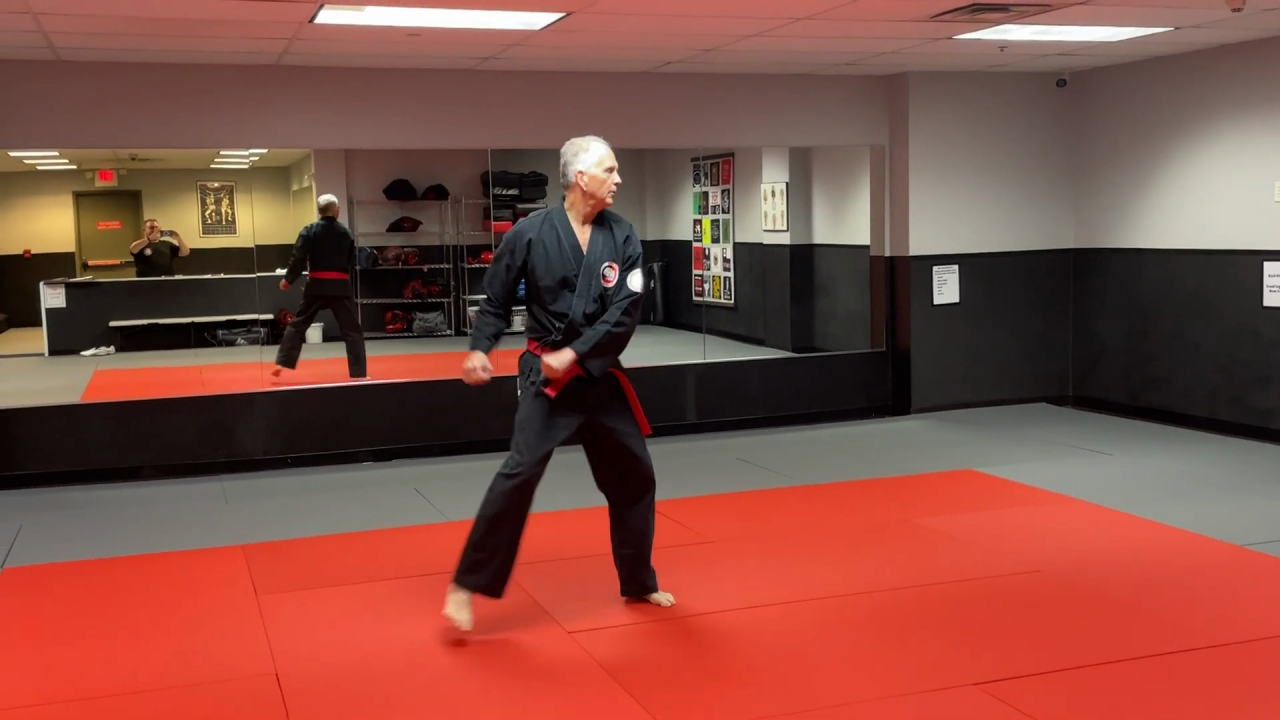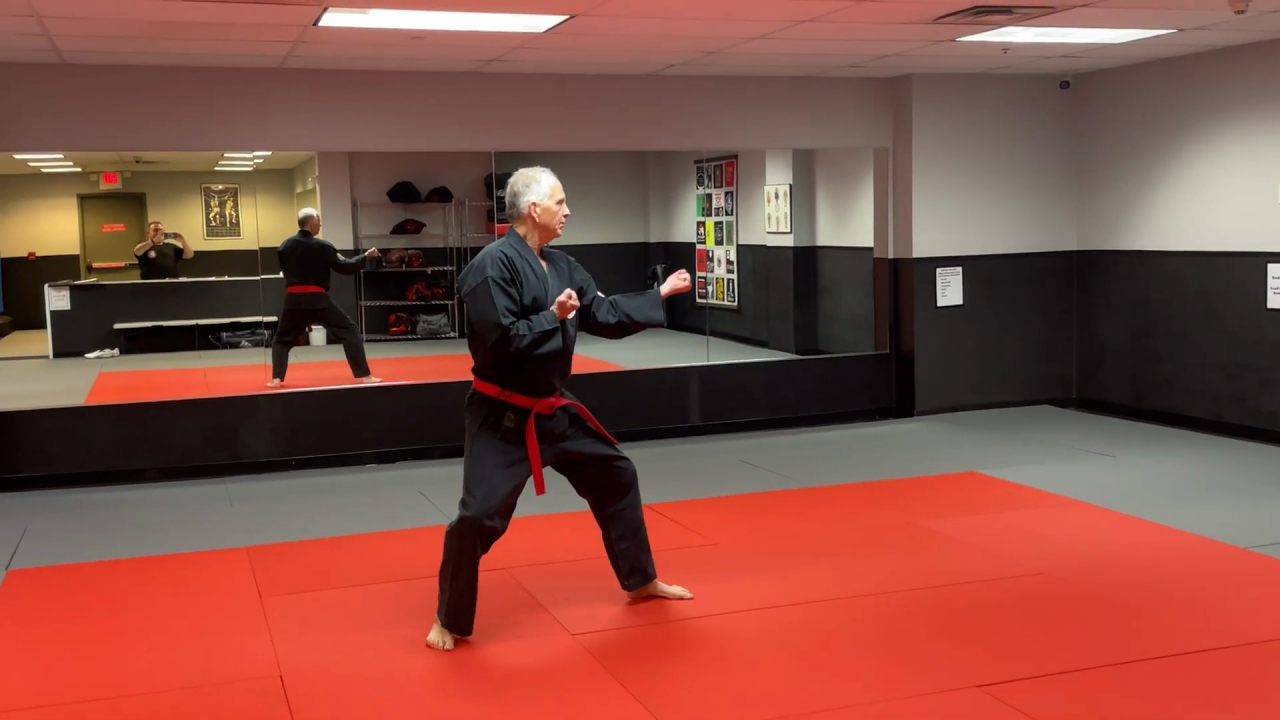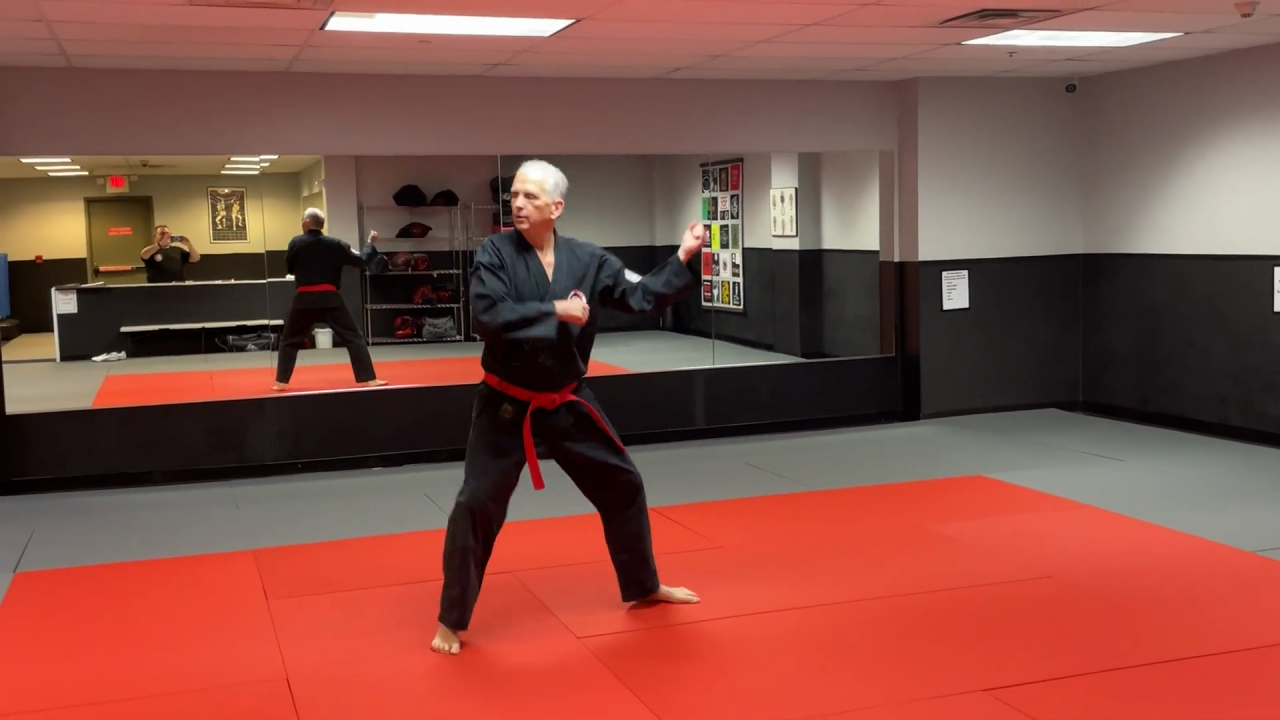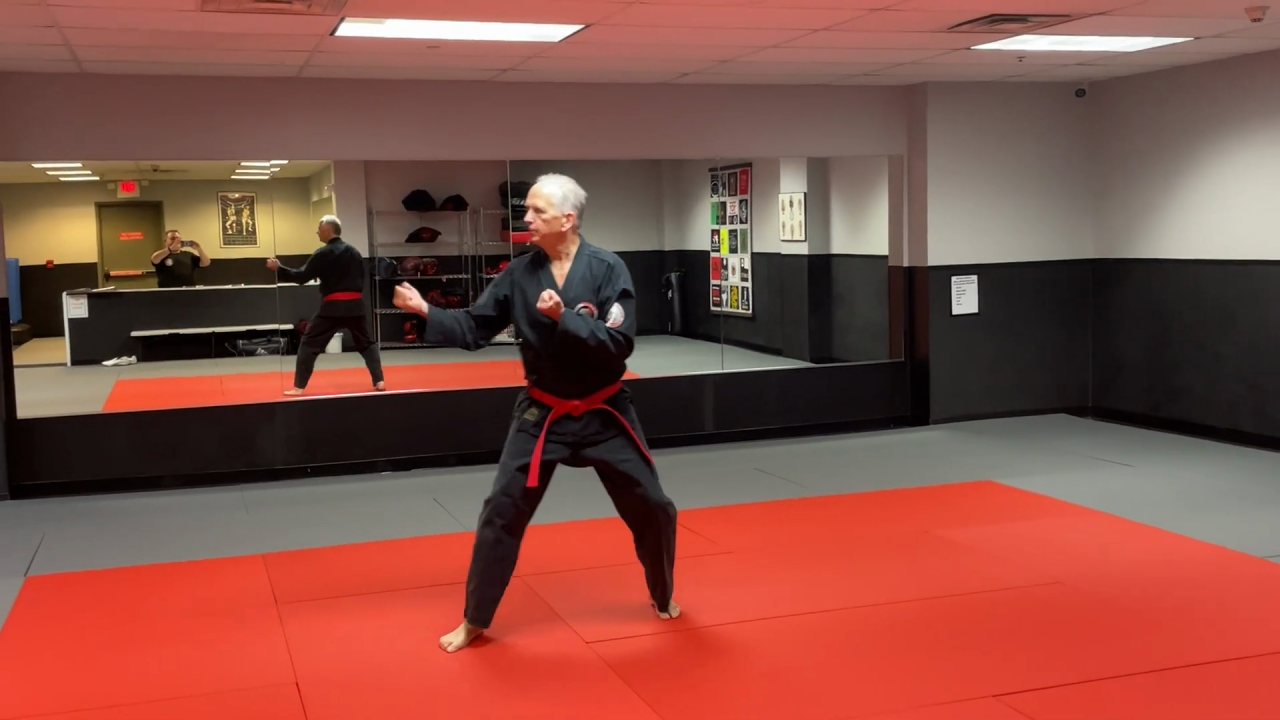
dt=0.5s
person 1, frame 1
left shoulder: (622, 234)
right shoulder: (533, 231)
left elbow: (626, 311)
right elbow: (498, 293)
left wrist: (576, 352)
right wrist: (480, 346)
left hip: (601, 375)
right hip: (545, 375)
left knee: (635, 477)
right knee: (519, 475)
left ankle: (638, 583)
right ankle: (467, 587)
person 1, frame 2
left shoulder: (560, 265)
right shoulder: (494, 264)
left elbow: (604, 316)
right elbow: (500, 341)
left wrist: (660, 294)
right wrist: (553, 317)
left hip: (553, 409)
right hip: (501, 415)
left knee: (616, 476)
right knee: (479, 517)
left ankle: (640, 579)
right ankle: (450, 619)
person 1, frame 3
left shoulder: (588, 258)
right shoulder: (496, 253)
left elbow: (646, 295)
right elbow: (489, 316)
left wrist: (682, 258)
right wrist: (553, 312)
left hip: (568, 403)
right hip: (506, 405)
left knee: (622, 487)
right knee: (477, 508)
left ankle: (645, 586)
right ankle: (453, 622)
person 1, frame 4
left shoulder: (607, 269)
right shoulder: (519, 273)
left elbow: (618, 345)
right elbow: (473, 327)
left wrist: (563, 318)
right wrist: (425, 311)
left hip: (604, 411)
right hip: (542, 412)
left knee: (651, 507)
right knee: (503, 509)
left ankle: (663, 595)
right ankle: (475, 619)
person 2, frame 1
left shoulder: (310, 230)
right shoulder: (345, 232)
left elbow: (298, 257)
right elbow: (351, 261)
left wrist: (289, 279)
left hip: (316, 285)
right hip: (340, 286)
left knee: (298, 325)
right knee: (352, 330)
left ankle: (282, 363)
right ankle: (359, 373)
person 2, frame 2
left shoulder: (285, 246)
right shoulder: (321, 247)
right elbow: (345, 267)
right wrist: (366, 256)
left hip: (294, 300)
right hip: (317, 299)
left knee: (282, 339)
right knee: (349, 331)
left ankle: (277, 378)
right ankle: (364, 375)
person 2, frame 3
left shoulder: (297, 243)
right shoulder: (335, 244)
left elbow: (290, 267)
right elbow: (360, 261)
left hip: (306, 298)
right hip: (330, 297)
left knee: (290, 339)
right knee: (352, 337)
left ankle: (281, 381)
right ankle: (368, 378)
person 2, frame 4
left shoulder: (324, 253)
right shoulder: (354, 252)
left elbow: (303, 276)
left wrist: (278, 268)
left hip: (334, 306)
right hip: (355, 304)
left knee: (309, 344)
right knee: (367, 344)
left ankle: (299, 386)
right ankle: (379, 381)
